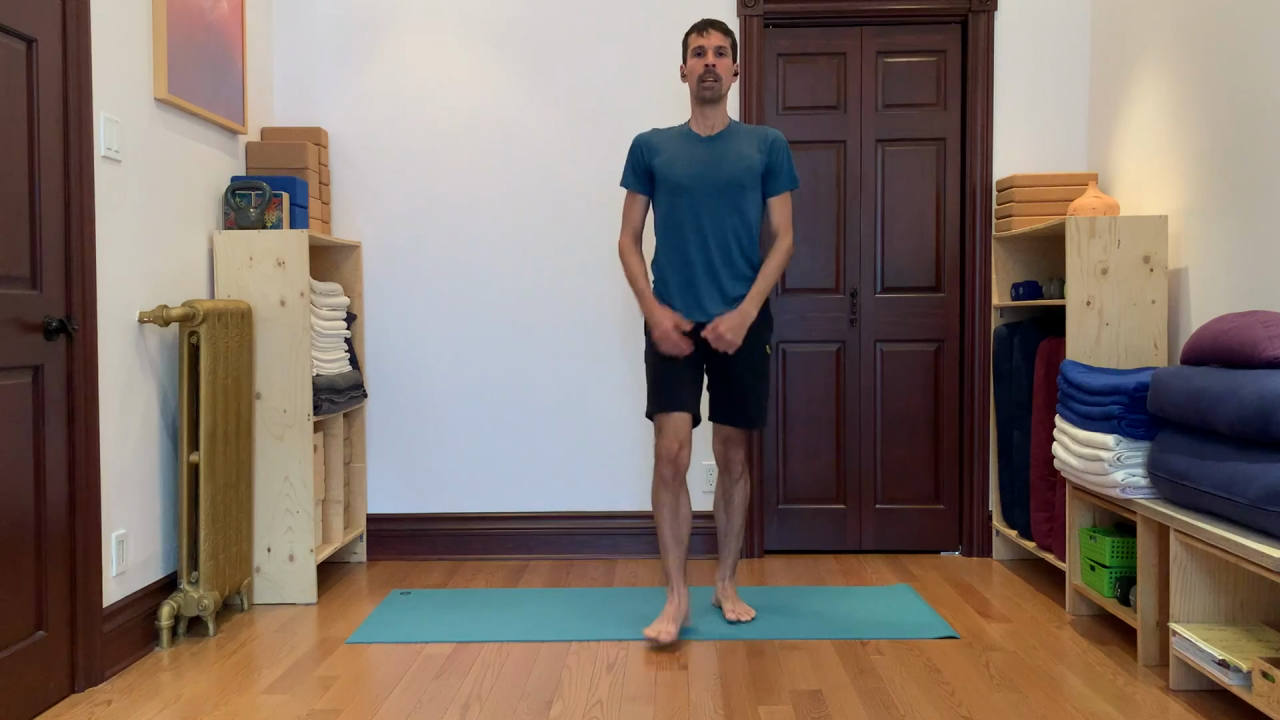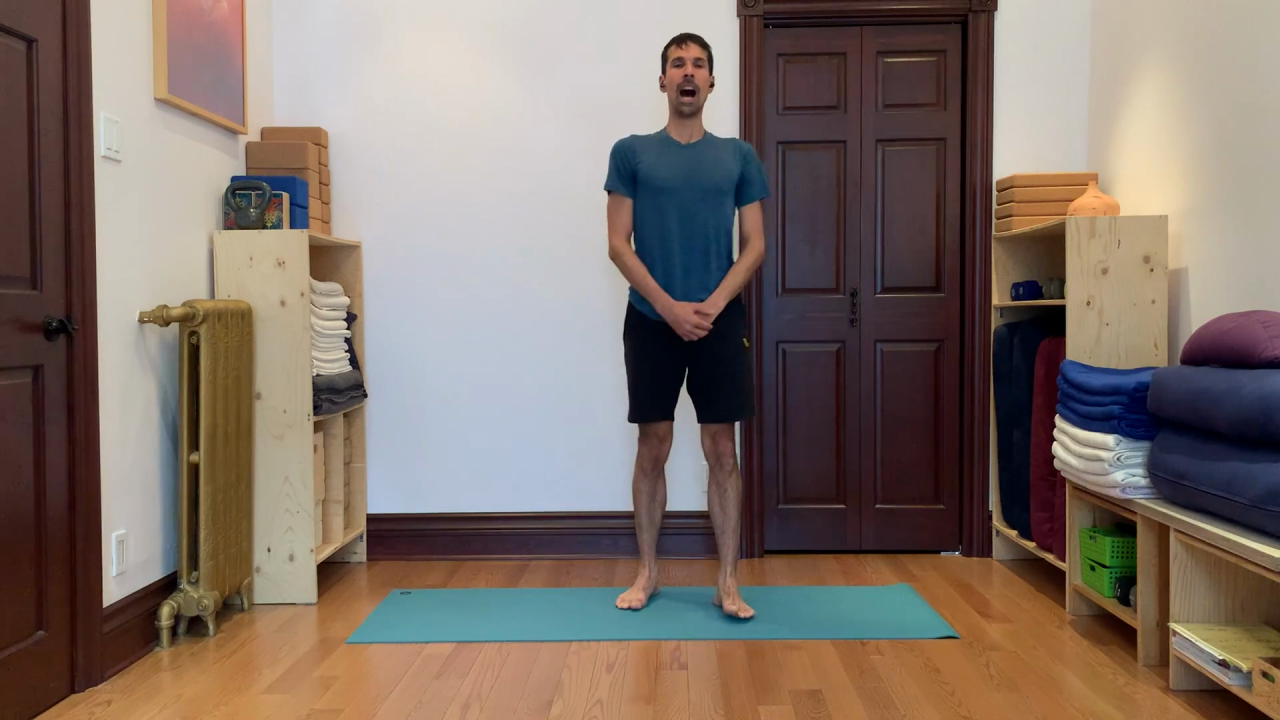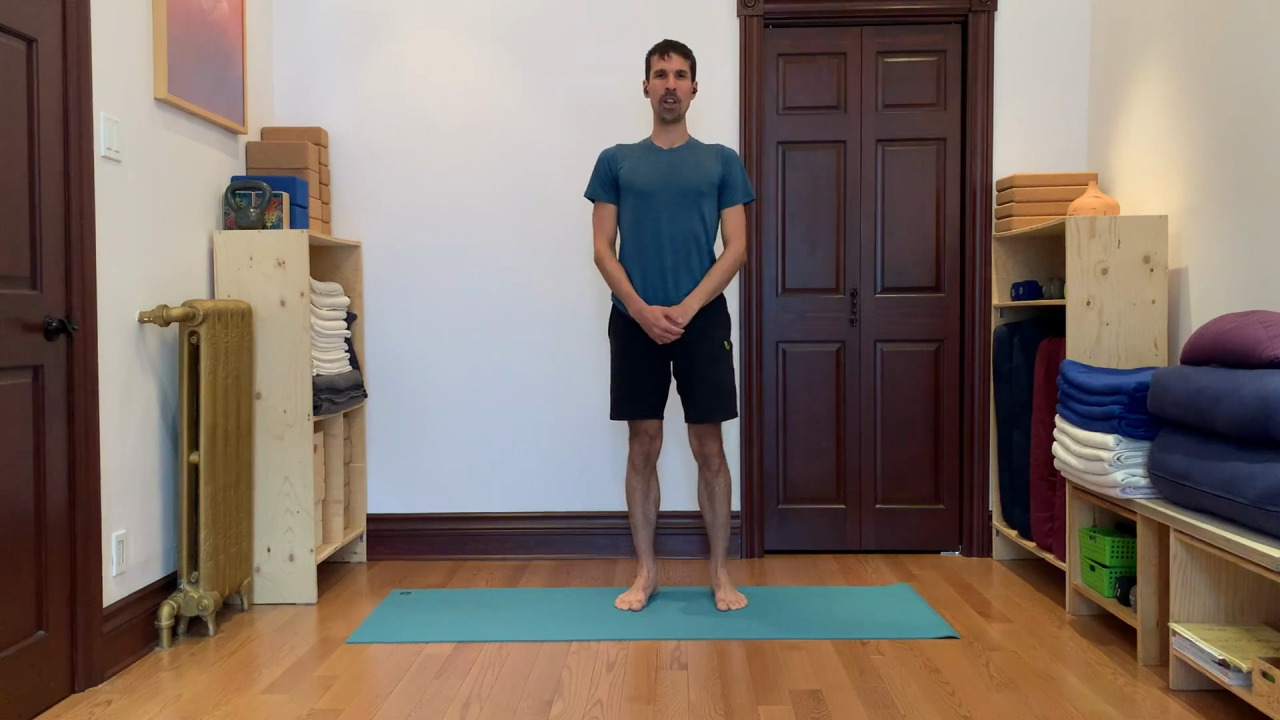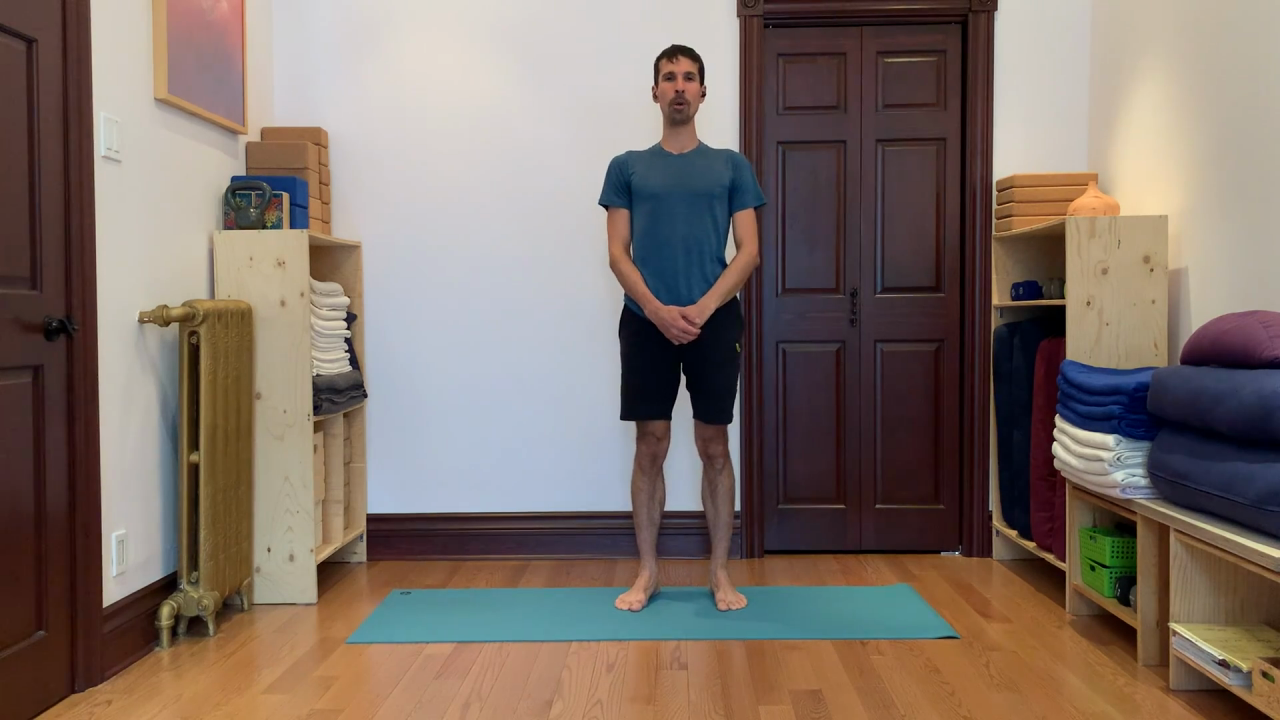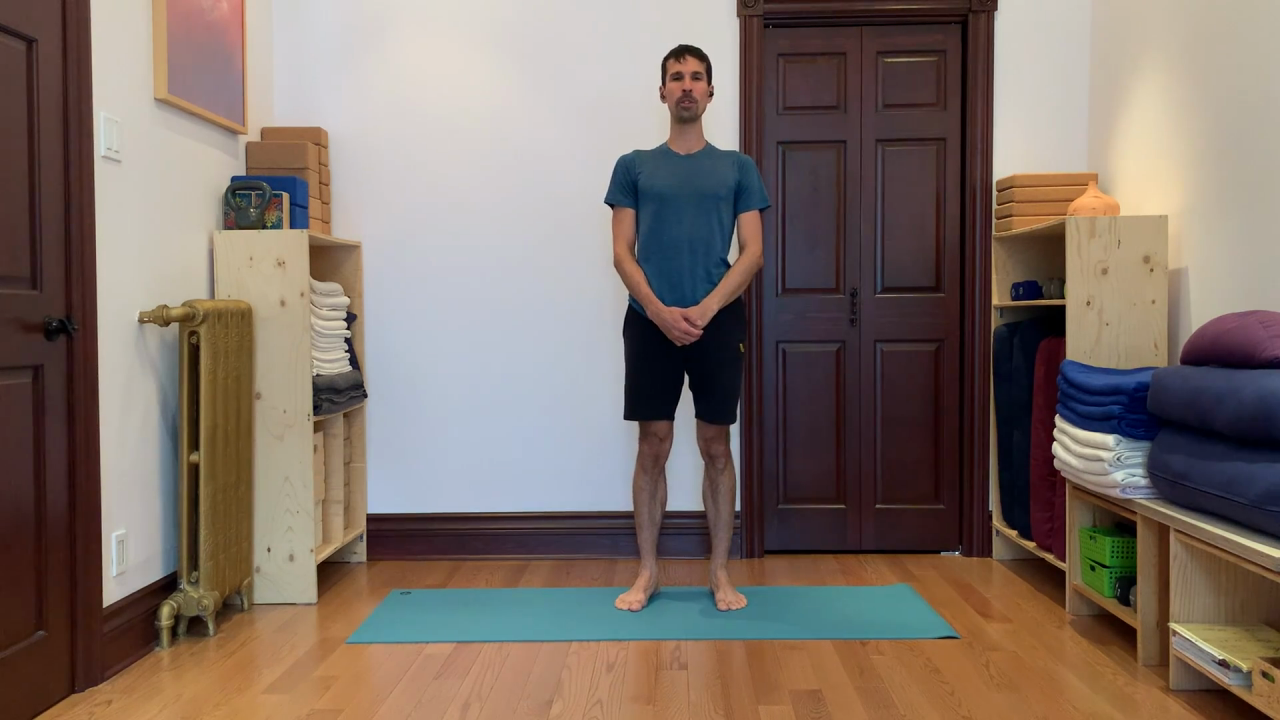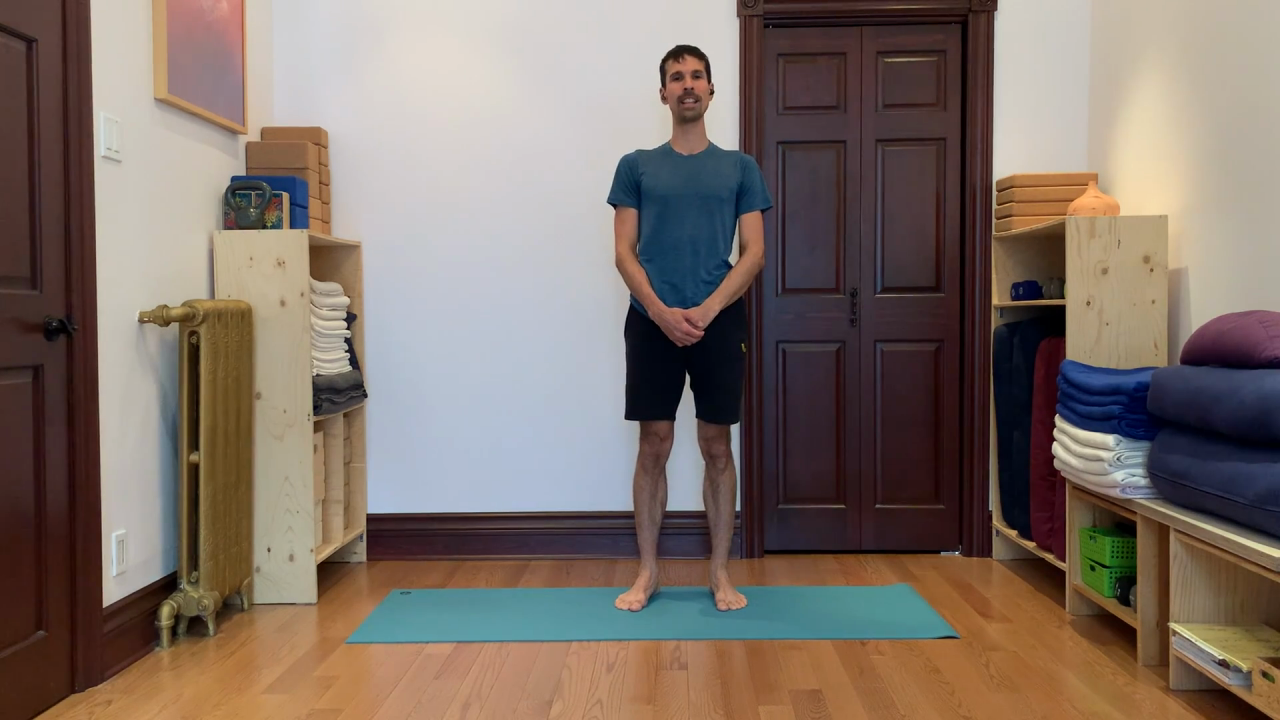
dt=0.4s
person 1, frame 1
left shoulder: (767, 145)
right shoulder: (651, 146)
left elbow: (783, 238)
right elbow: (629, 238)
left wrist: (743, 313)
right wrist: (651, 310)
left hip: (741, 323)
right hip: (672, 323)
left knee: (734, 456)
right knee: (671, 451)
left ankle: (725, 581)
right ankle: (676, 598)
person 1, frame 2
left shoulder: (738, 156)
right shoulder: (631, 152)
left elbow: (754, 246)
right elbow: (619, 245)
left wrist: (711, 306)
right wrist: (668, 306)
left hip: (721, 322)
right hip: (651, 321)
left knee: (722, 452)
right knee: (652, 450)
left ankle: (727, 580)
right ankle: (647, 570)
person 1, frame 3
left shoulder: (722, 161)
right shoulder: (616, 161)
left elbow: (736, 249)
right elbow: (603, 249)
left wrist: (687, 309)
right wrist: (641, 310)
left hip: (703, 320)
right hip: (635, 321)
left knee: (709, 449)
right knee: (643, 447)
left ankle: (719, 571)
right ankle: (646, 571)
person 1, frame 4
left shoulder: (731, 166)
right shoulder: (627, 167)
left elbow: (749, 252)
right elbow: (618, 253)
left wrist: (702, 309)
right wrist: (657, 310)
left hip: (714, 321)
right hip: (646, 321)
left knee: (714, 448)
right knee: (650, 447)
left ankle: (720, 571)
right ankle: (647, 571)
person 1, frame 5
left shoulder: (738, 167)
right shoulder: (634, 166)
left elbow: (752, 253)
right elbow: (623, 253)
left wrist: (704, 310)
right wrist: (660, 312)
left hip: (719, 322)
right hip: (650, 322)
left knee: (716, 448)
right knee: (652, 447)
left ankle: (720, 571)
right ankle: (647, 570)
person 1, frame 6
left shoulder: (740, 168)
right shoulder: (636, 166)
left elbow: (753, 253)
right elbow: (625, 253)
left wrist: (706, 310)
right wrist: (662, 312)
left hip: (719, 322)
right hip: (651, 322)
left knee: (717, 447)
right knee: (653, 446)
left ankle: (720, 571)
right ankle: (648, 570)
